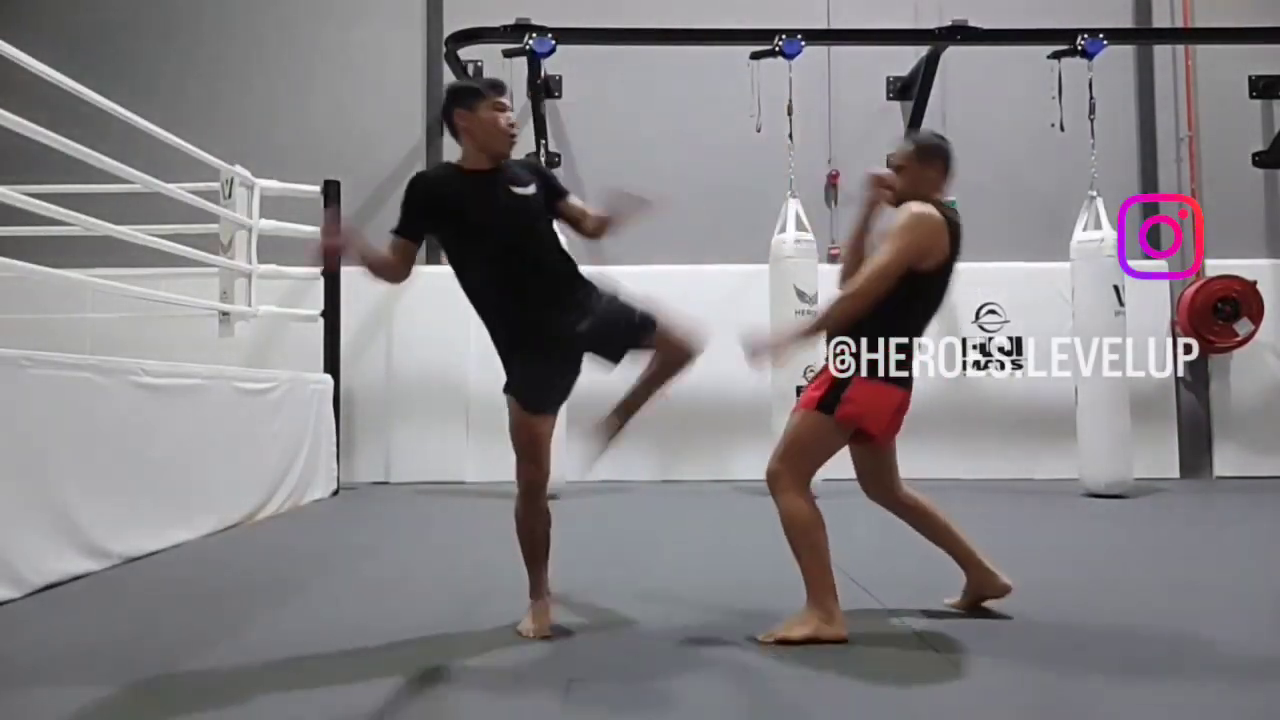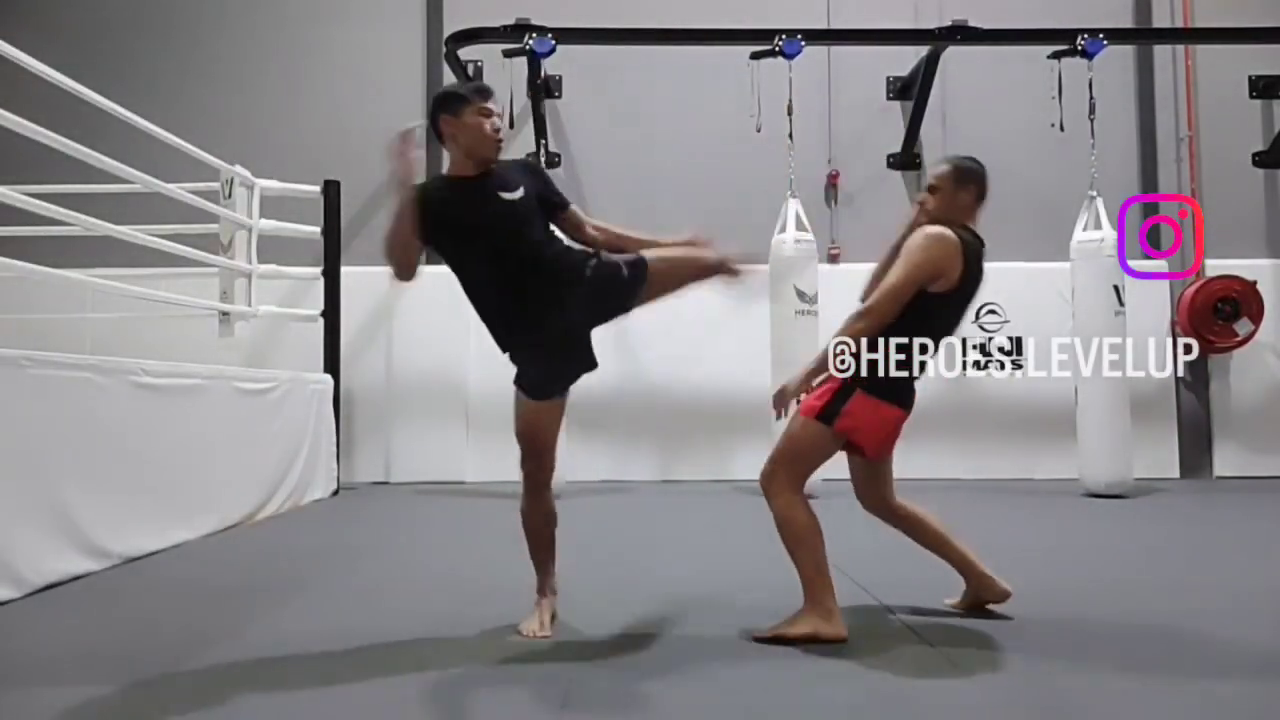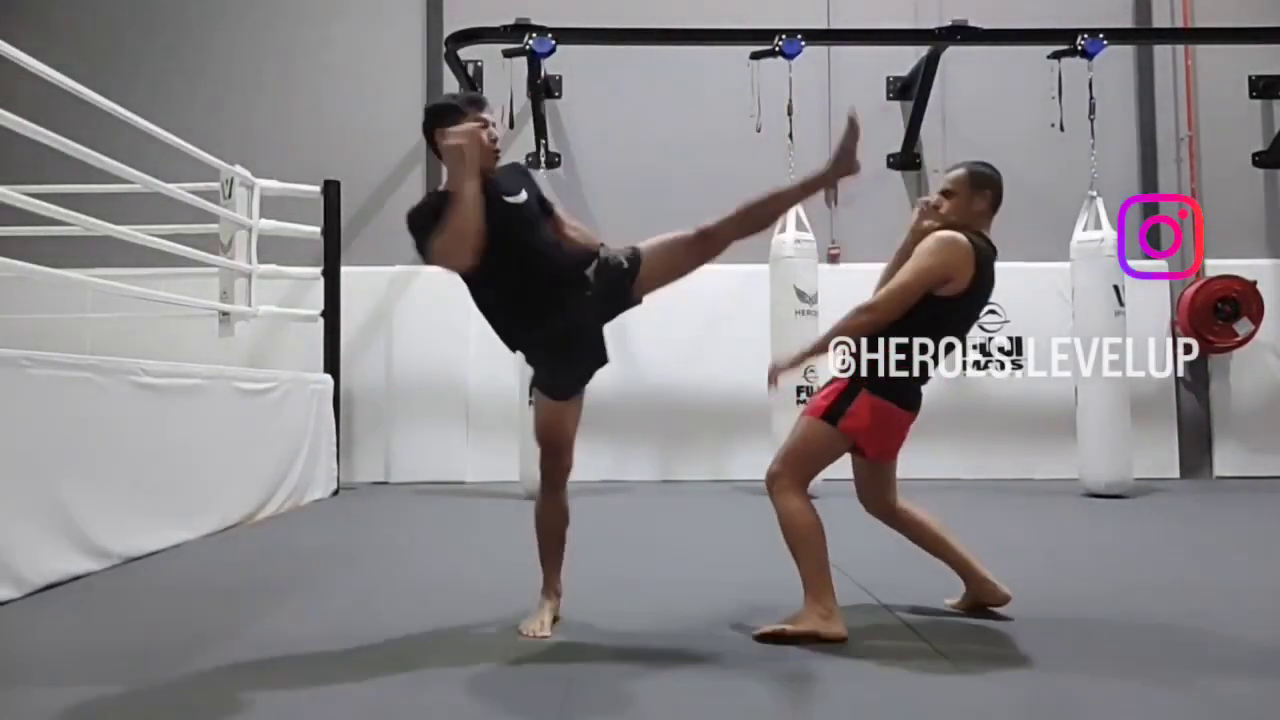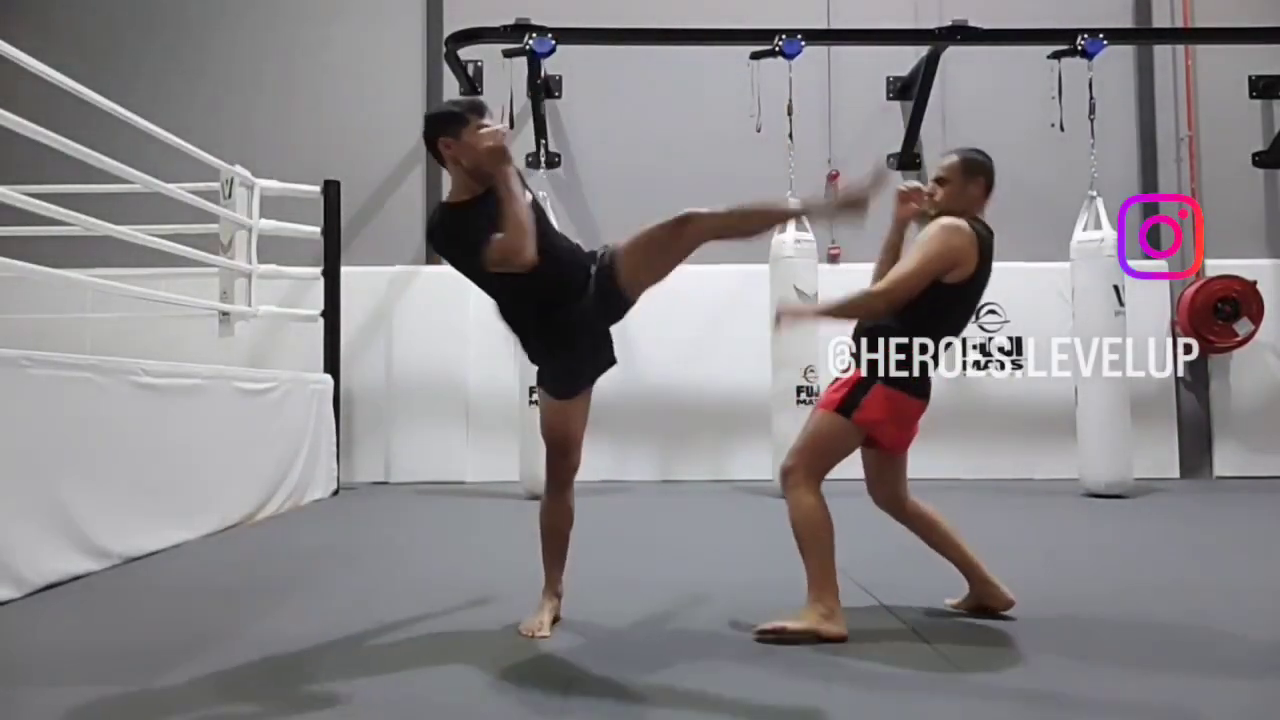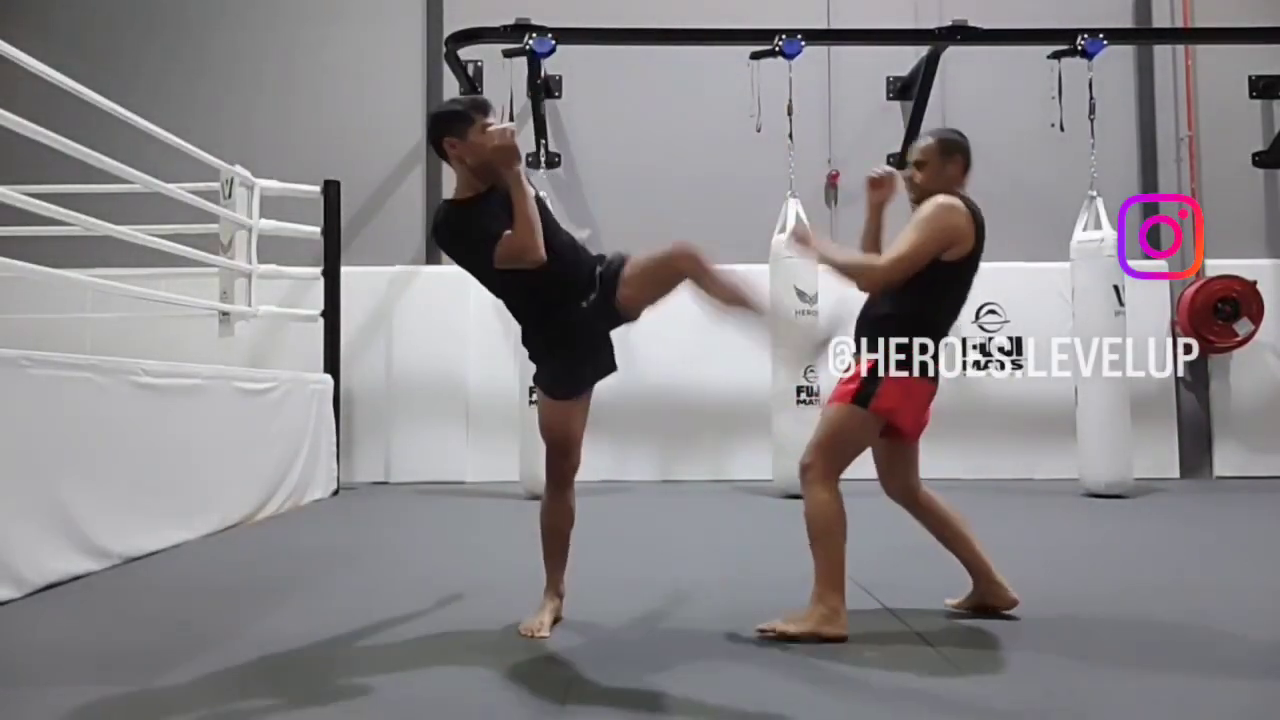
dt=0.1s
person 1, frame 1
left shoulder: (529, 174)
right shoulder: (434, 188)
left elbow: (588, 224)
right elbow: (397, 269)
left wrist: (613, 215)
right wrist: (353, 249)
left hip: (581, 305)
right hip: (529, 345)
left knee: (679, 349)
right knee: (533, 476)
left ankle: (619, 416)
right ankle: (539, 596)
person 1, frame 2
left shoulder: (525, 174)
right shoulder: (428, 200)
left elbow: (588, 227)
right elbow: (404, 269)
left wrist: (658, 248)
right wrist: (406, 185)
left hip: (583, 282)
right hip: (536, 339)
left knee: (705, 259)
right knee: (536, 475)
right ankle: (546, 594)
person 1, frame 3
left shoulder: (514, 178)
right shoulder: (430, 215)
right elbow: (461, 259)
left wrist: (604, 253)
right wrist: (466, 175)
left hip: (595, 284)
right hip: (552, 340)
left knee: (708, 235)
right knee: (553, 473)
left ankle: (827, 173)
right ankle: (550, 595)
person 1, frame 4
left shoulder: (502, 187)
right shoulder: (447, 227)
right elbow: (518, 258)
right wrist: (505, 173)
left hip: (596, 285)
right hip: (562, 340)
left knee: (690, 224)
right knee: (561, 471)
left ankle: (817, 208)
right ankle: (552, 595)
person 1, frame 5
left shoulder: (504, 181)
right shoulder: (454, 222)
right elbow: (533, 254)
right wrist: (514, 174)
left hip: (599, 286)
right hip: (561, 336)
left knee: (682, 257)
right knee: (561, 470)
right ankle: (553, 595)
person 2, frame 1
left shoulder: (920, 219)
right shoulder: (927, 224)
left elbow: (857, 297)
right elbow: (855, 282)
left wrist: (789, 337)
right wrist: (867, 215)
left hip: (863, 369)
right hip: (885, 372)
left knee: (785, 476)
right knee: (883, 489)
left ankle: (823, 613)
right ankle: (981, 576)
person 2, frame 2
left shoulder: (938, 241)
right shoulder: (962, 252)
left elbow: (871, 316)
right elbow: (879, 296)
left wrist: (805, 375)
right wrist: (907, 233)
left hip: (864, 385)
right hip: (886, 390)
left knee: (779, 479)
right knee: (879, 499)
left ankle: (821, 613)
right ankle: (981, 580)
person 2, frame 3
left shoulder: (949, 245)
right shoulder: (976, 259)
left elbow: (875, 312)
right elbow: (889, 298)
left wrist: (801, 356)
right wrist: (914, 236)
left hip: (871, 385)
right hip: (892, 392)
left knee: (784, 479)
right knee: (882, 502)
left ankle: (821, 612)
right ankle: (981, 584)
person 2, frame 4
left shoulder: (953, 231)
right shoulder: (964, 242)
left elbow: (882, 296)
right elbow: (891, 292)
left wrist: (811, 310)
right wrist: (898, 227)
left hip: (880, 374)
right hip: (897, 378)
left knee: (799, 474)
right knee: (892, 496)
left ankle: (823, 611)
right ankle: (985, 588)
person 2, frame 5
left shoulder: (946, 210)
right shoulder: (945, 217)
left elbow: (880, 274)
right elbow: (886, 278)
left wrist: (819, 247)
right wrist: (876, 211)
left hip: (890, 367)
right hip: (902, 369)
left knee: (818, 469)
right knee: (904, 487)
left ankle: (827, 610)
right ankle: (989, 585)
